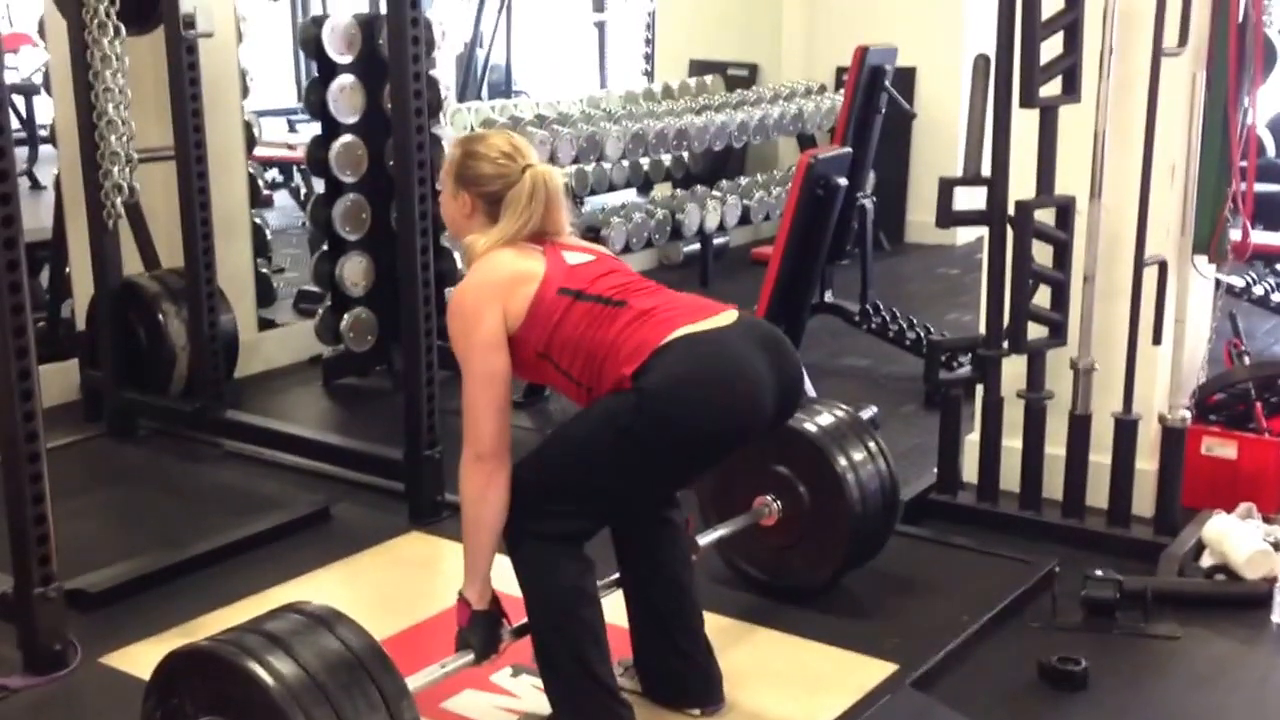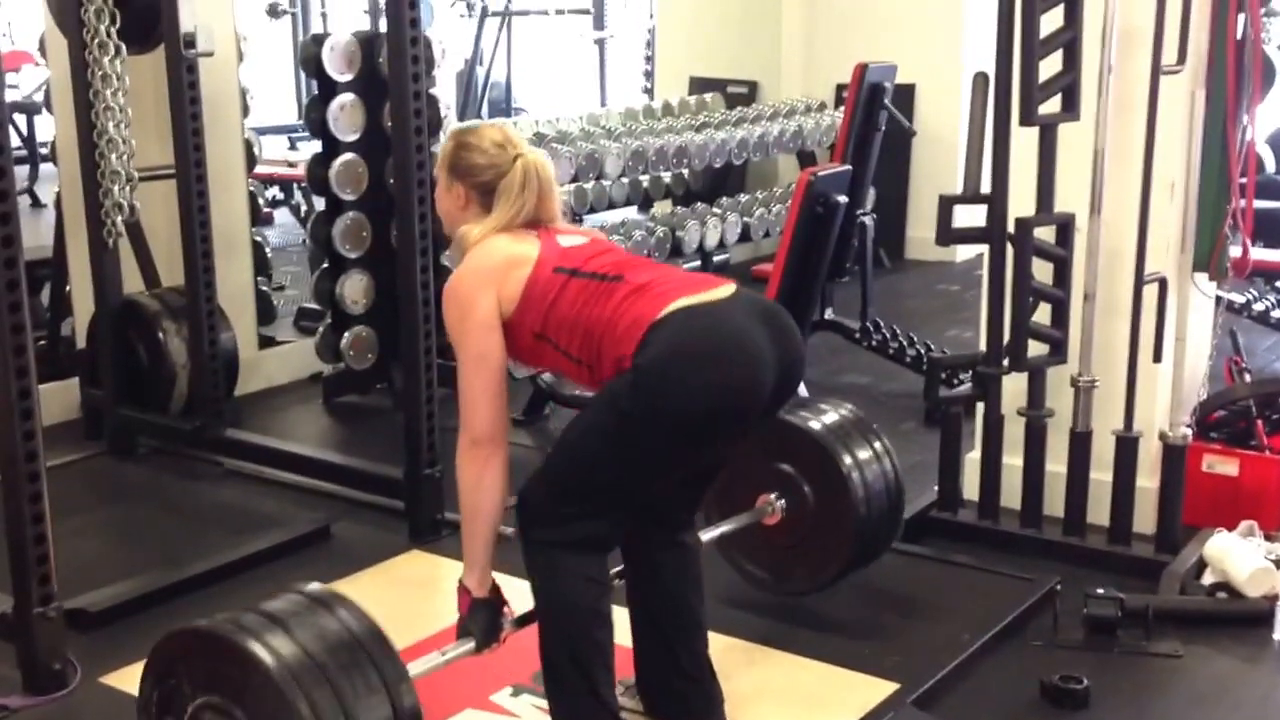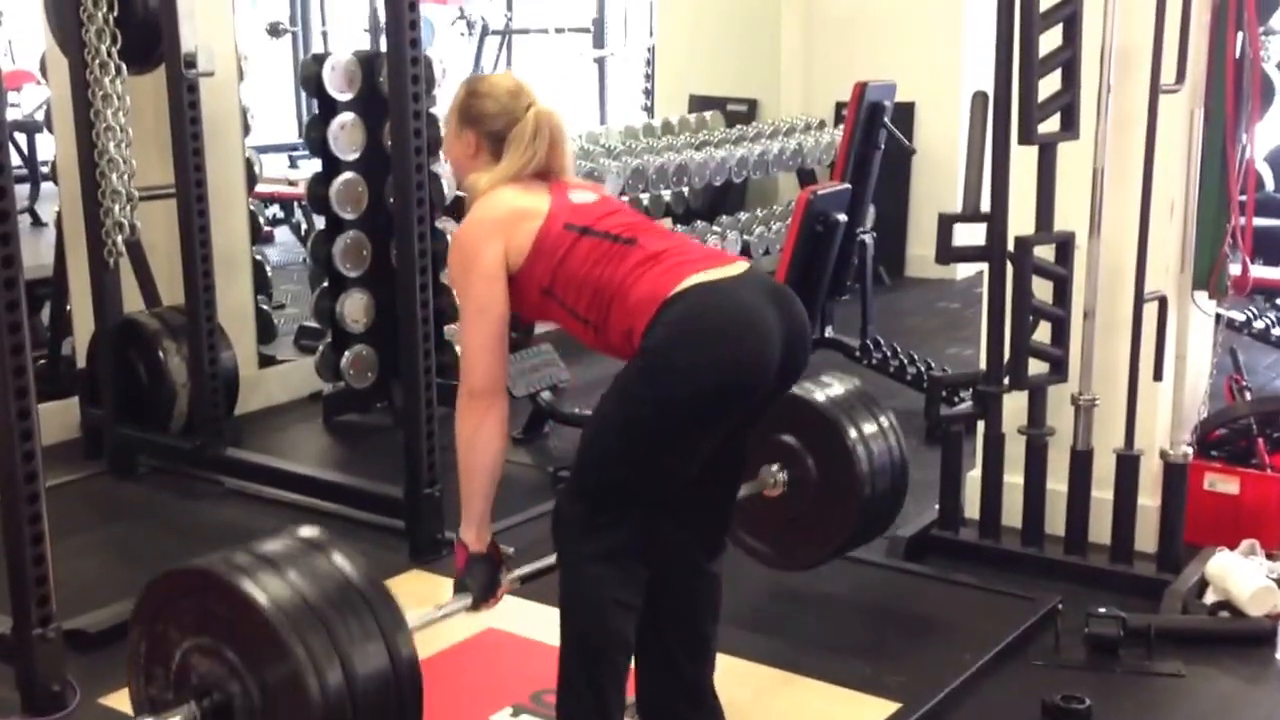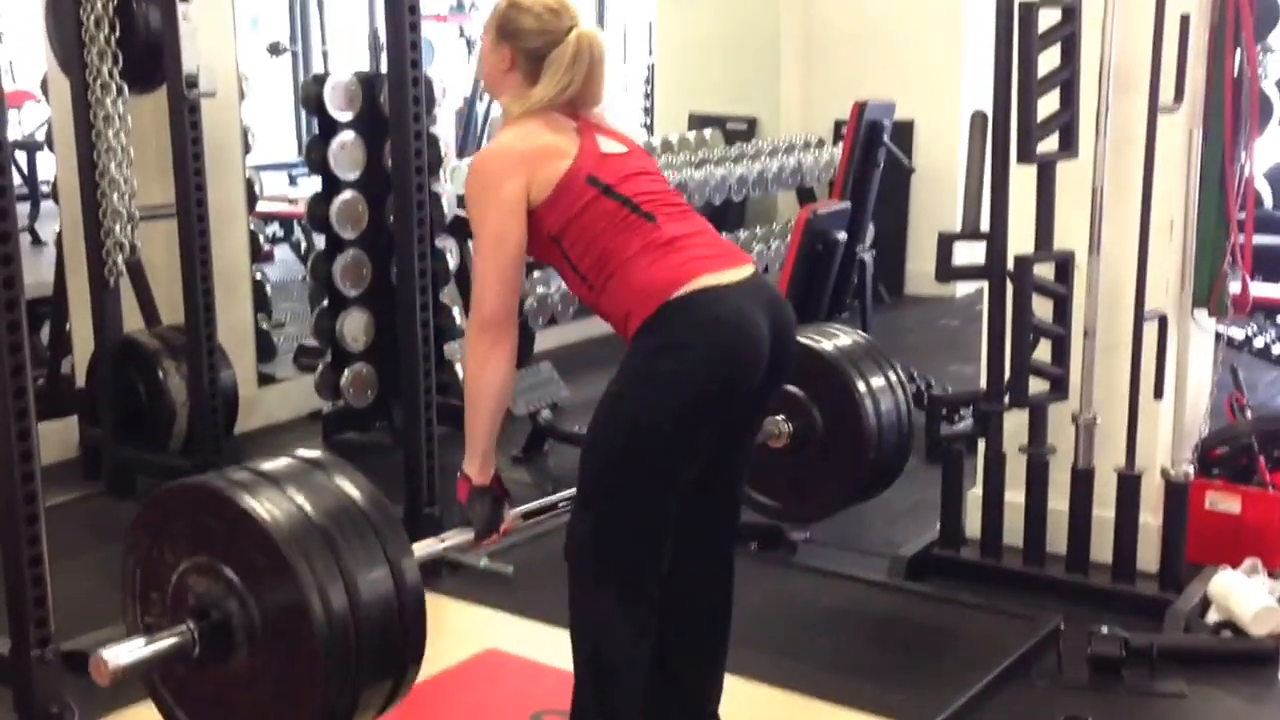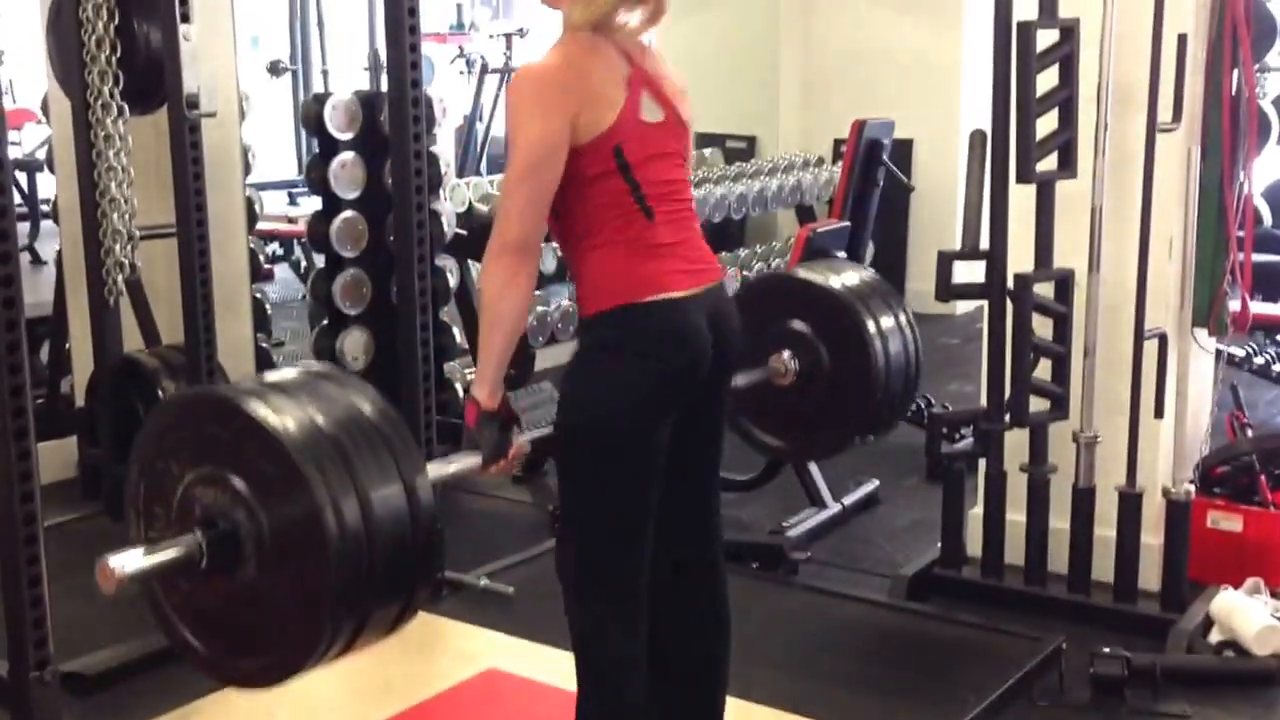
dt=0.3s
person 1, frame 1
left shoulder: (479, 292)
right shoulder: (571, 251)
left elbow: (486, 457)
left wrist: (476, 596)
left hip: (699, 385)
right hip: (769, 360)
left knee: (535, 515)
right knee: (632, 483)
person 1, frame 2
left shoulder: (474, 278)
right shoulder: (565, 239)
left elbow: (482, 443)
left wrist: (476, 583)
left hip: (696, 359)
right hip: (770, 335)
left knee: (556, 524)
right knee: (654, 508)
person 1, frame 3
left shoulder: (482, 228)
right shoulder: (575, 195)
left elbow: (483, 396)
left wrist: (475, 538)
left hip: (704, 338)
right hip: (775, 314)
left knee: (595, 534)
right knee: (684, 527)
person 1, frame 4
left shoulder: (508, 154)
right shoulder: (602, 132)
left elbow: (493, 326)
left wrist: (479, 473)
left hip: (691, 334)
right hip: (761, 312)
left knee: (611, 561)
right knee: (700, 543)
person 1, frame 5
left shoulder: (552, 77)
right shoulder: (654, 68)
left elbow: (515, 250)
left wrist: (487, 396)
left hip: (635, 334)
right hip: (709, 315)
left knee: (601, 570)
right knee: (688, 549)
